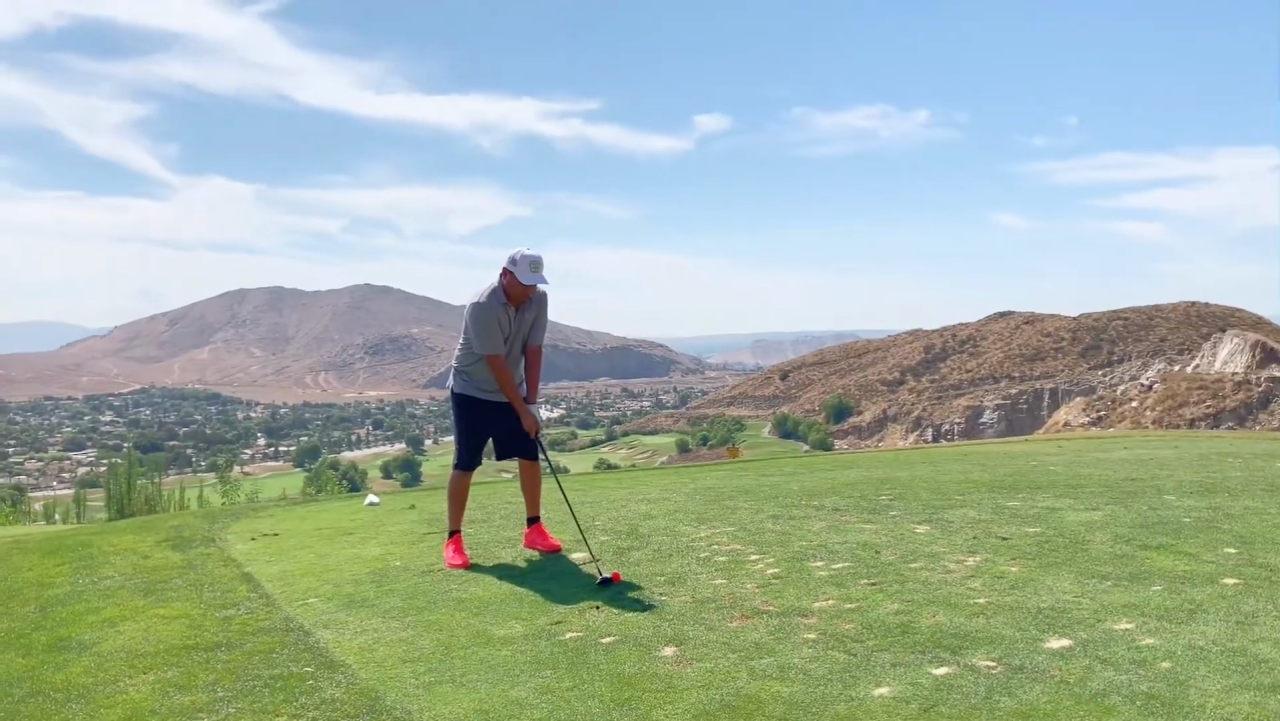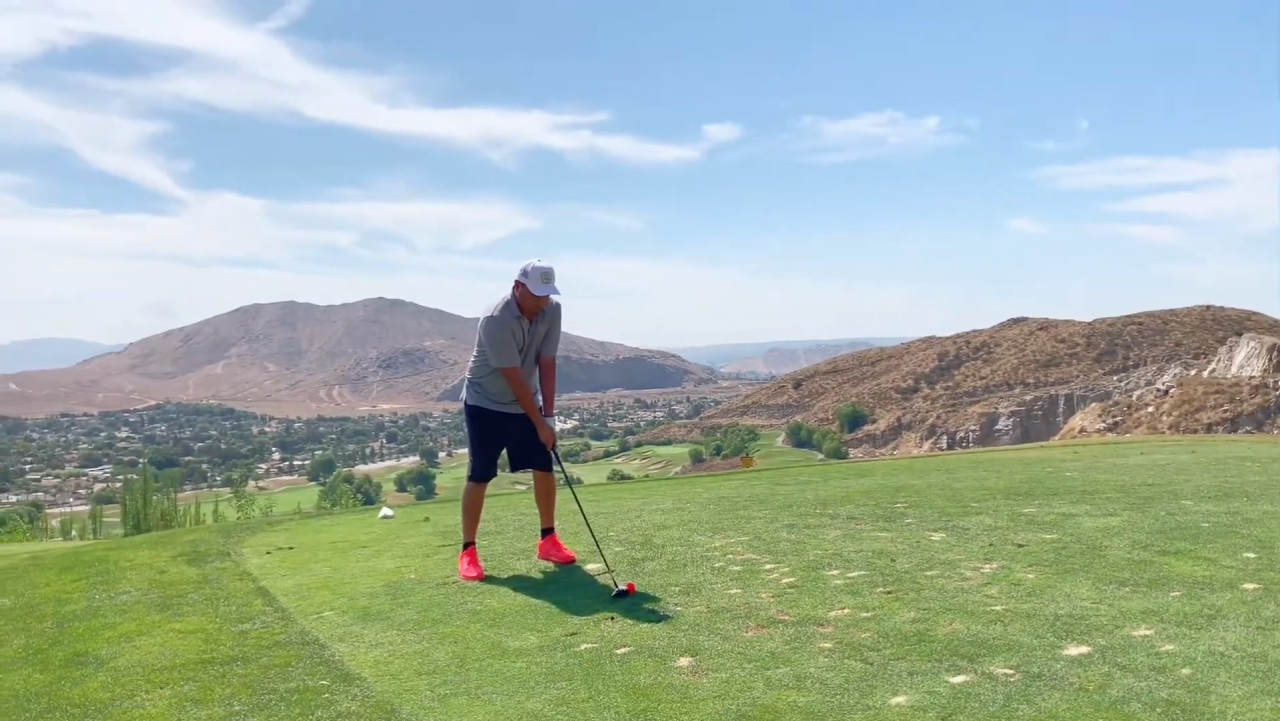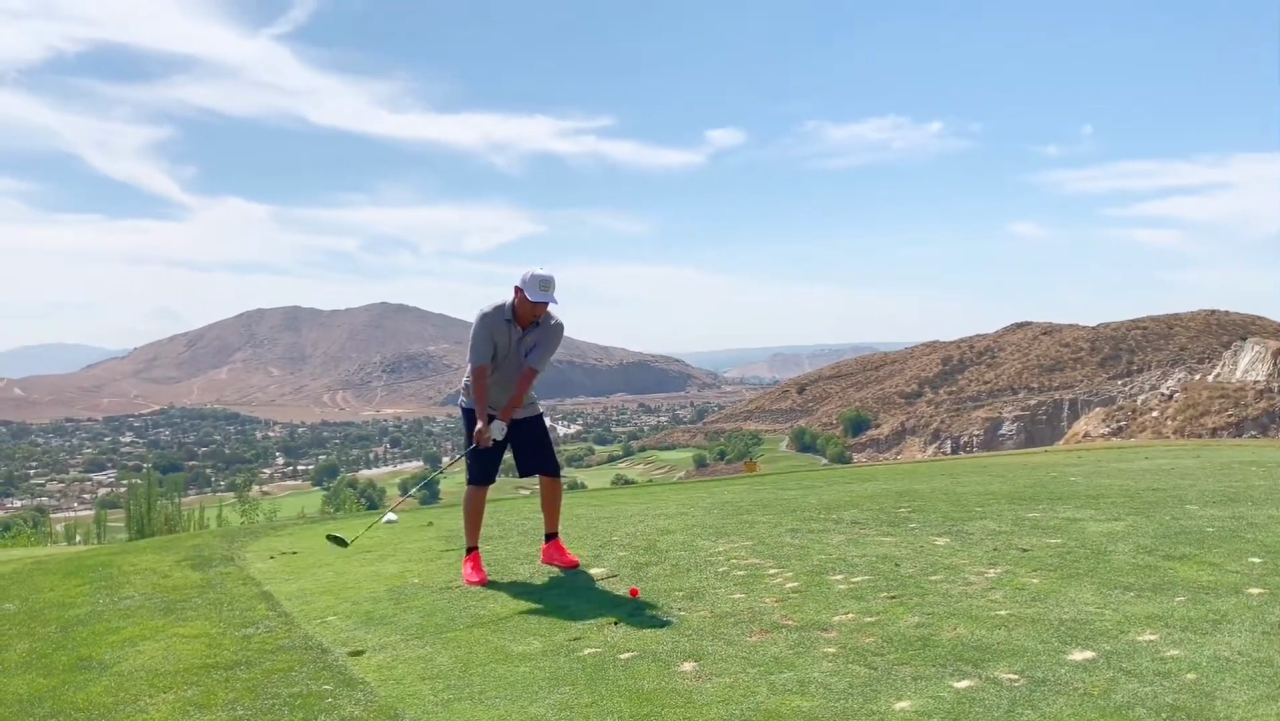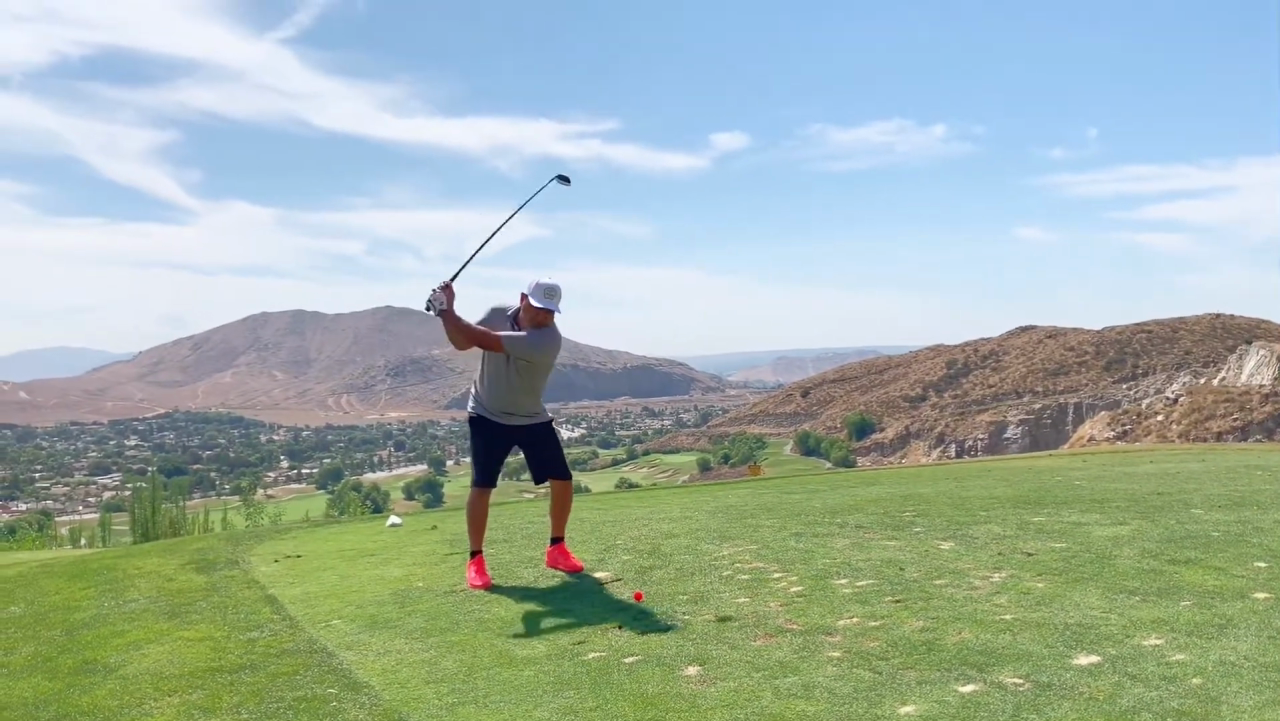
dt=0.5s
person 1, frame 1
left shoulder: (539, 300)
right shoulder: (482, 307)
left elbow: (533, 352)
right elbow: (498, 365)
left wrist: (532, 402)
right wrist: (523, 411)
left hip: (512, 391)
right hip: (472, 392)
left knee: (530, 456)
right knee: (465, 464)
left ankle: (534, 528)
right ankle: (454, 539)
person 1, frame 2
left shoulder: (552, 311)
right shoulder: (496, 321)
left elbow: (547, 364)
right elbow: (514, 378)
left wrist: (548, 414)
right wrist: (540, 424)
left hip: (525, 403)
right hip: (486, 404)
left knee: (544, 468)
right knee: (480, 476)
left ankle: (548, 539)
right ankle: (468, 551)
person 1, frame 3
left shoulder: (553, 328)
right shoulder: (489, 318)
left elbow: (526, 376)
right elbow: (479, 373)
left wrist: (504, 419)
right wrist: (482, 420)
left hip: (524, 410)
right hip: (481, 409)
left knee: (551, 473)
right knee: (479, 481)
left ankle: (552, 544)
right ankle: (471, 556)
person 1, frame 4
left shoulder: (549, 338)
right shoulder: (498, 315)
left elbow: (488, 342)
right elbow: (462, 341)
left wrist: (449, 315)
right wrist: (448, 308)
left hip: (532, 419)
right hip: (487, 415)
left knee: (562, 480)
right knee: (482, 484)
left ankle: (556, 548)
right ankle: (476, 559)
